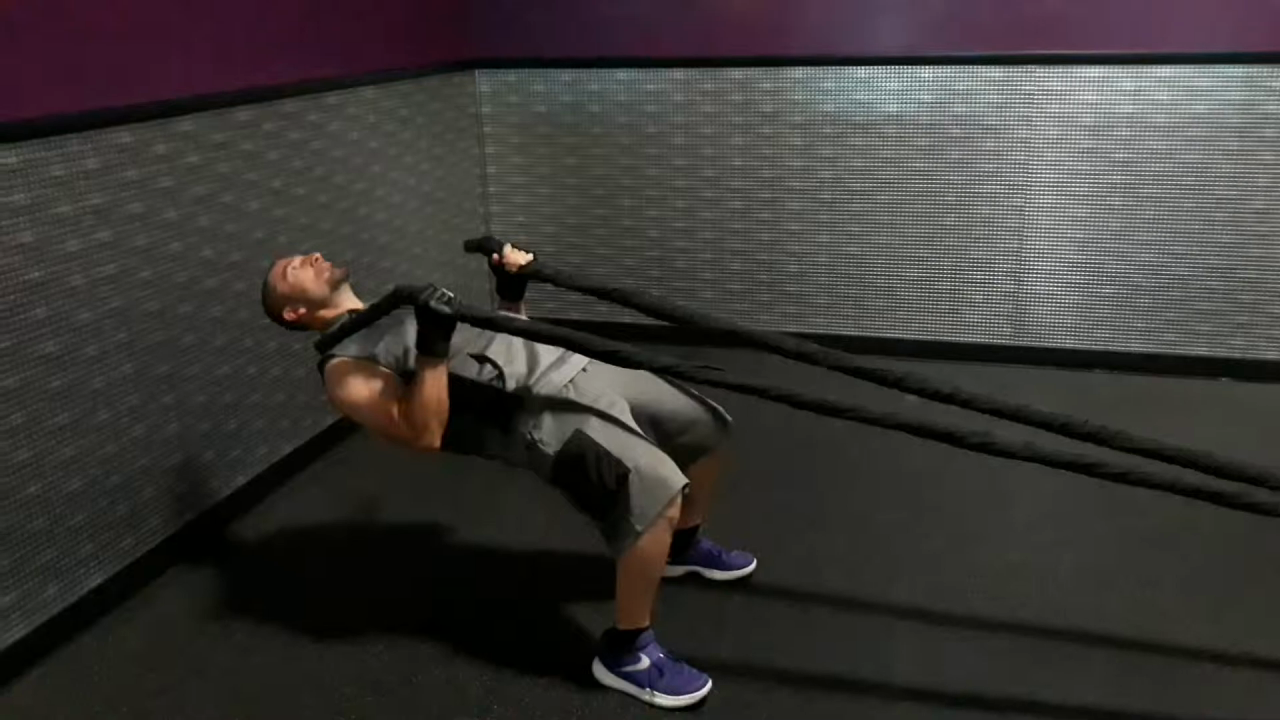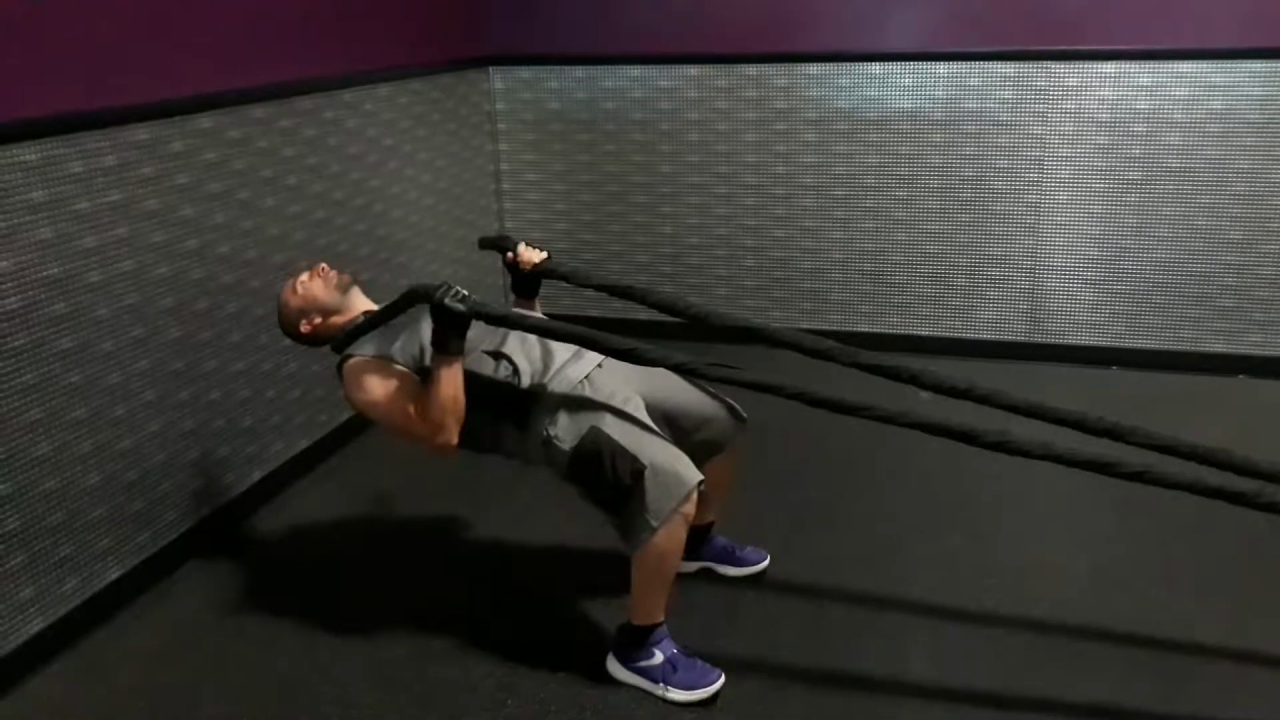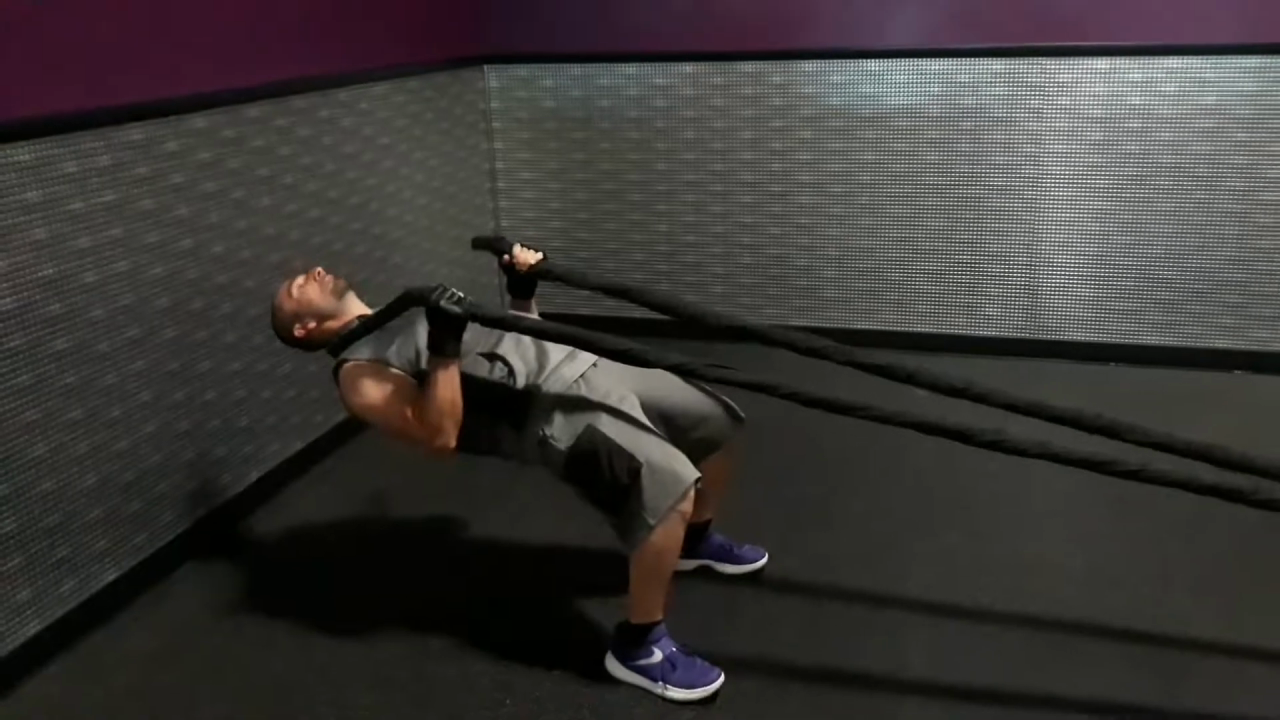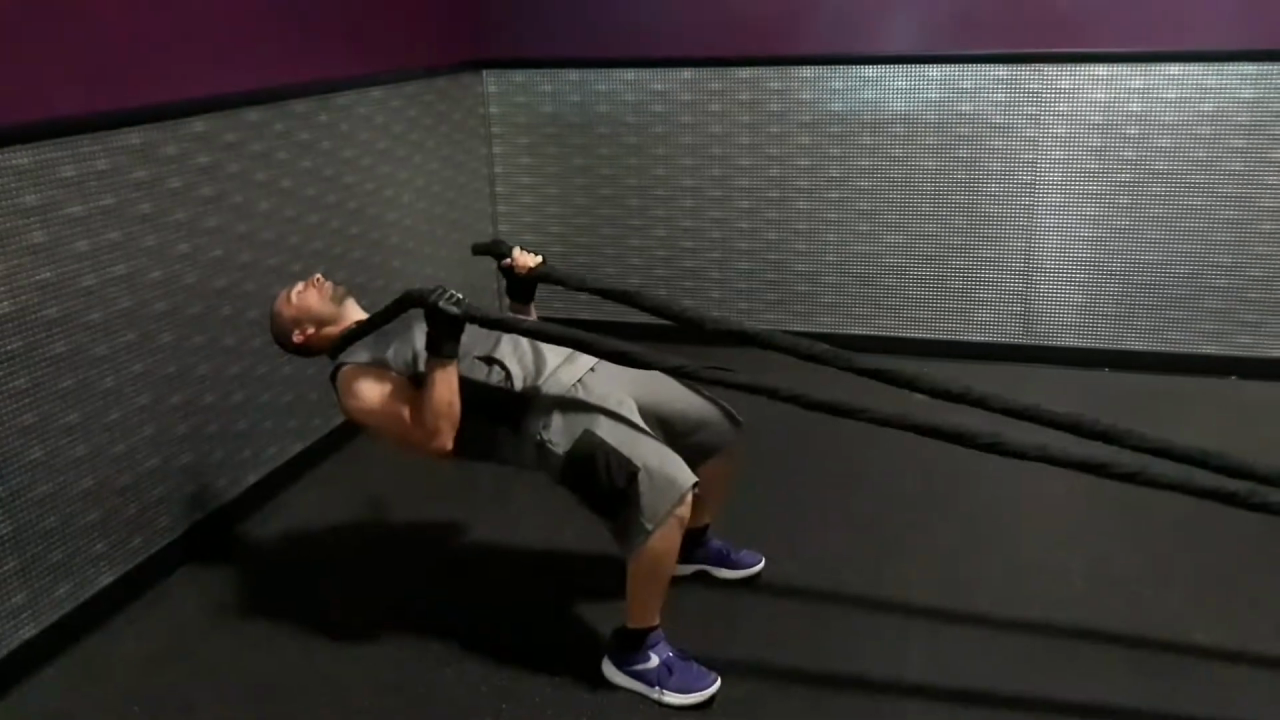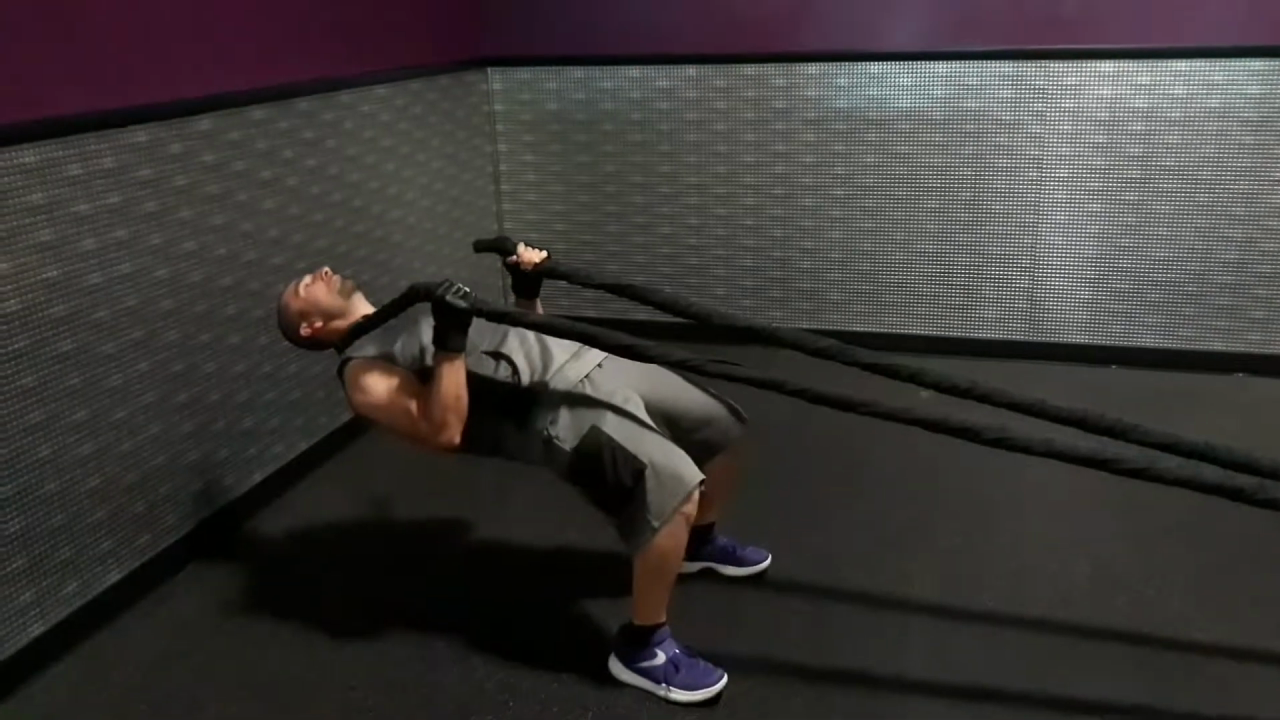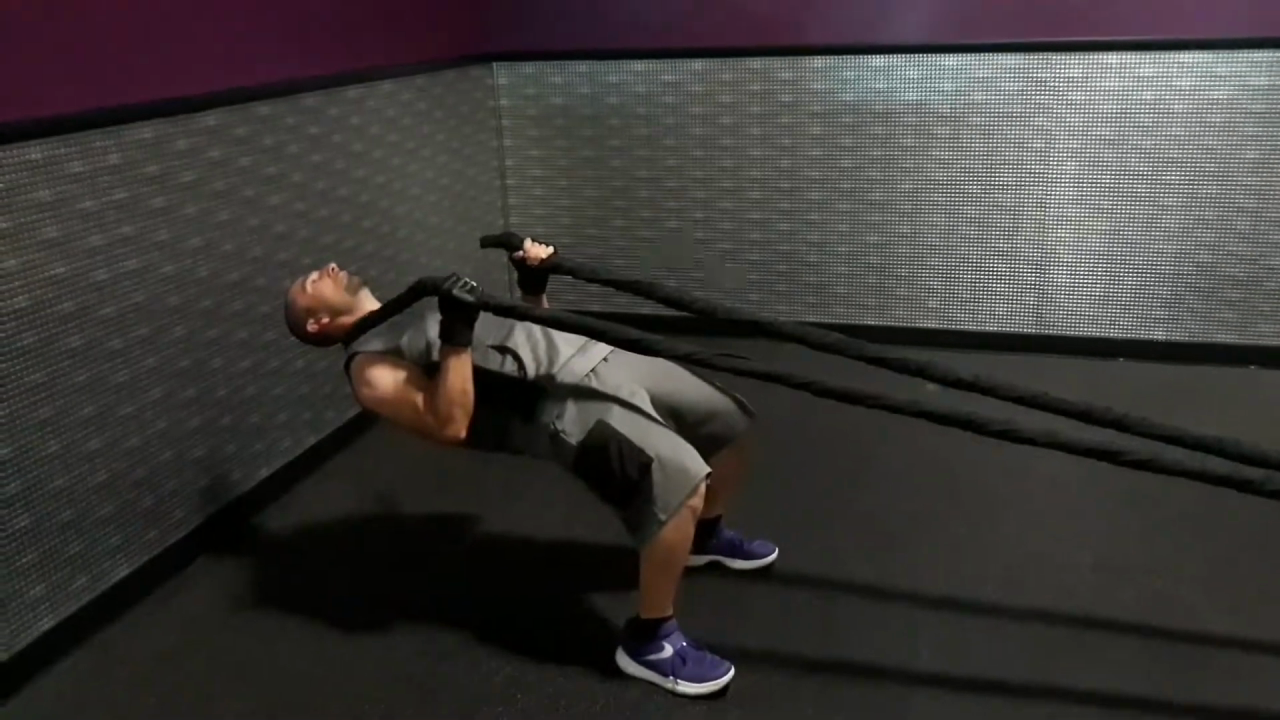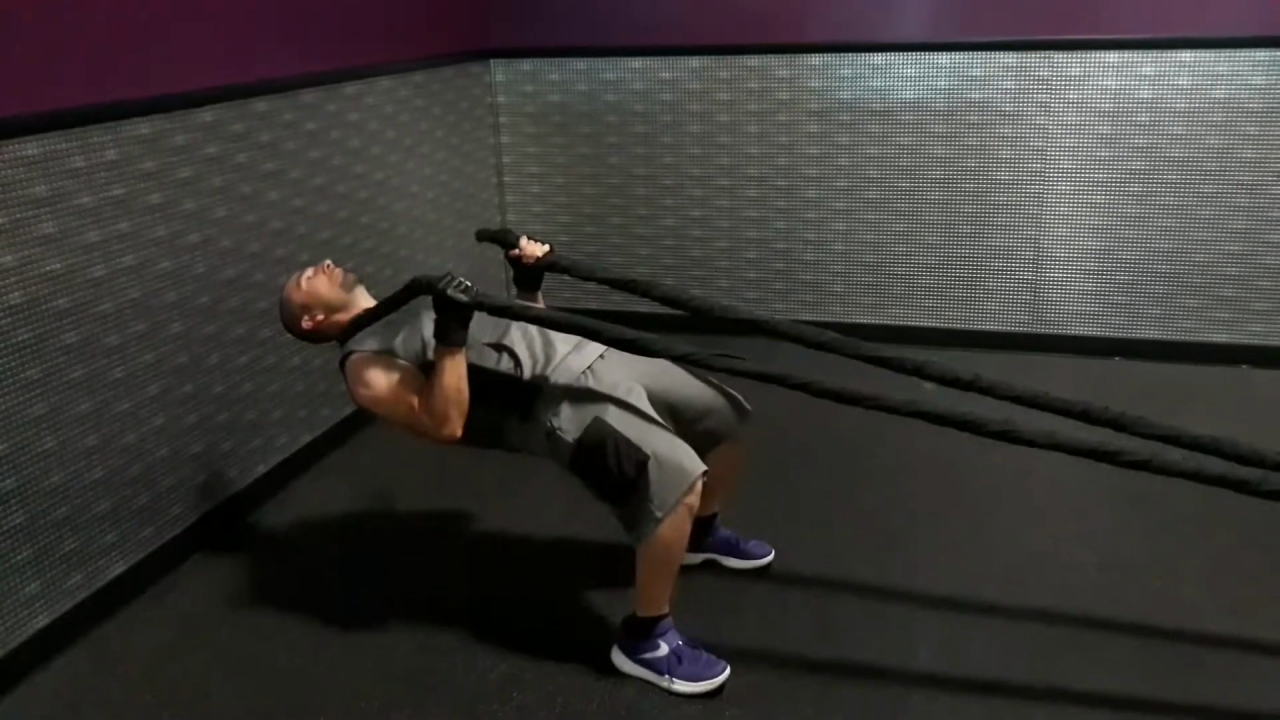
dt=0.4s
person 1, frame 1
left shoulder: (400, 314)
right shoulder: (345, 367)
right elbow: (424, 434)
left wrist: (511, 289)
right wrist: (432, 345)
right hip: (542, 409)
left knee: (707, 429)
right knee: (657, 492)
left ankle: (684, 546)
right ankle: (625, 652)
person 1, frame 2
left shoulder: (415, 315)
right shoulder: (362, 367)
right elbow: (442, 433)
left wrist: (526, 287)
right wrist: (449, 344)
right hip: (558, 404)
left knee: (722, 427)
right knee: (673, 487)
left ankle: (698, 542)
right ankle: (639, 647)
person 1, frame 3
left shoulder: (407, 319)
right shoulder: (358, 371)
right elbow: (440, 435)
left wrist: (522, 290)
right wrist: (444, 347)
right hip: (554, 404)
left knee: (719, 424)
right knee: (670, 487)
left ankle: (696, 540)
right ankle: (637, 646)
person 1, frame 4
left shoulder: (404, 325)
right shoulder: (355, 376)
right elbow: (437, 438)
left wrist: (521, 293)
right wrist: (443, 348)
right hip: (553, 409)
left knee: (718, 430)
right knee: (668, 490)
left ankle: (694, 545)
right ankle: (635, 650)
person 1, frame 5
left shoulder: (411, 319)
right shoulder: (363, 369)
right elbow: (444, 432)
left wrist: (527, 289)
right wrist: (450, 340)
right hip: (559, 405)
left knee: (724, 430)
right knee: (675, 487)
left ankle: (700, 543)
right ankle: (641, 649)
person 1, frame 6
left shoulder: (416, 314)
right shoulder: (369, 365)
right elbow: (450, 426)
left wrist: (533, 283)
right wrist: (456, 335)
right hip: (564, 400)
left knee: (730, 423)
right knee: (681, 481)
left ankle: (706, 536)
right ankle: (648, 640)
person 1, frame 7
left shoulder: (410, 311)
right shoulder: (365, 362)
right elbow: (446, 425)
left wrist: (529, 282)
right wrist: (450, 334)
right hip: (562, 396)
left knee: (726, 420)
right knee: (677, 478)
left ankle: (703, 534)
right ankle: (644, 640)
